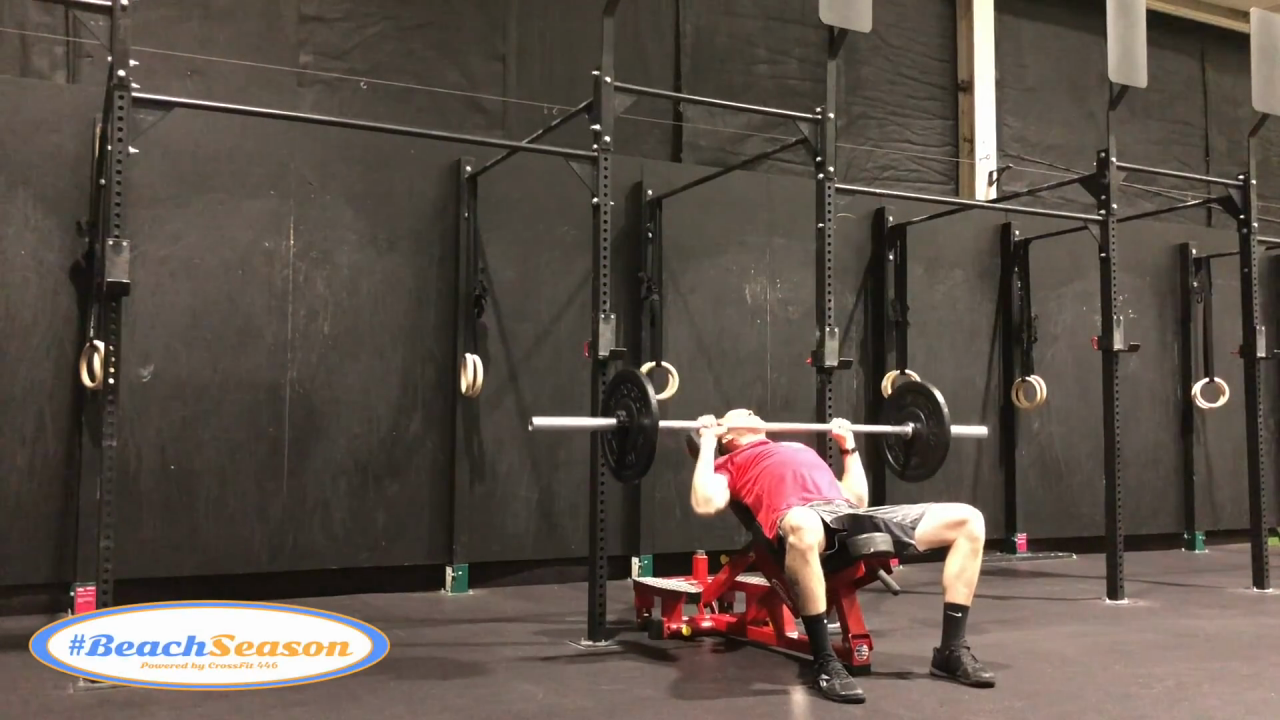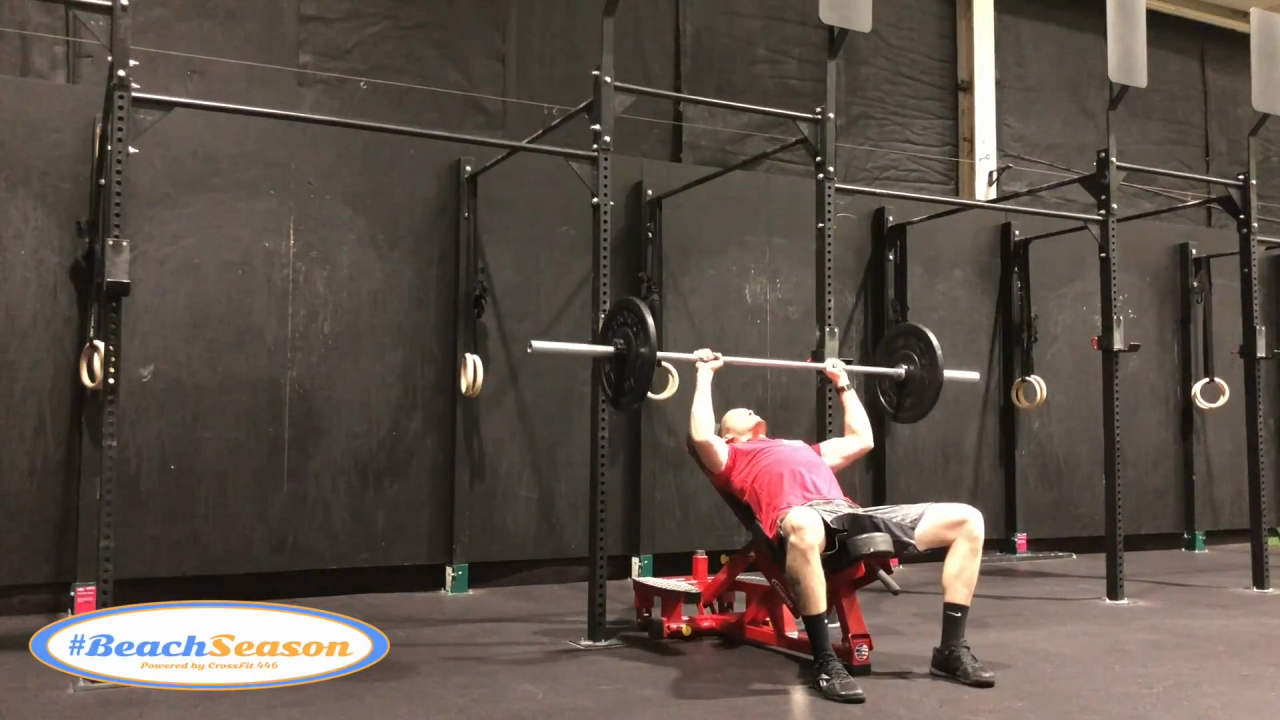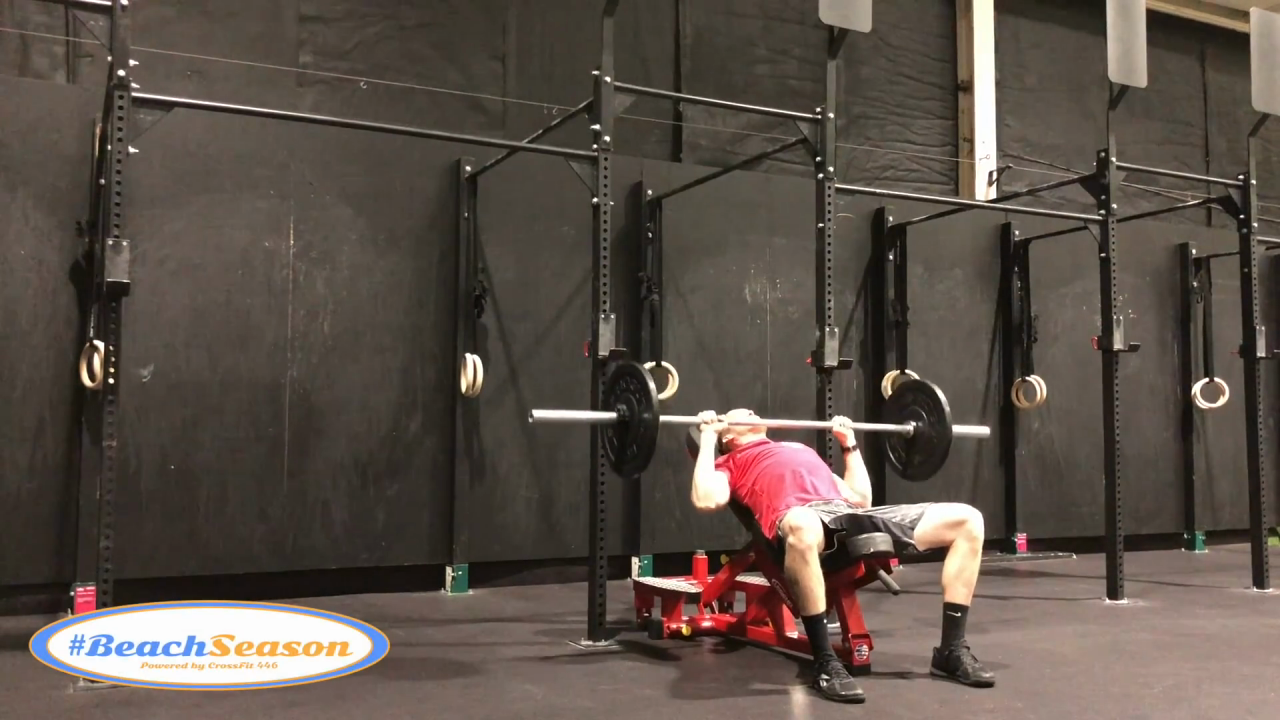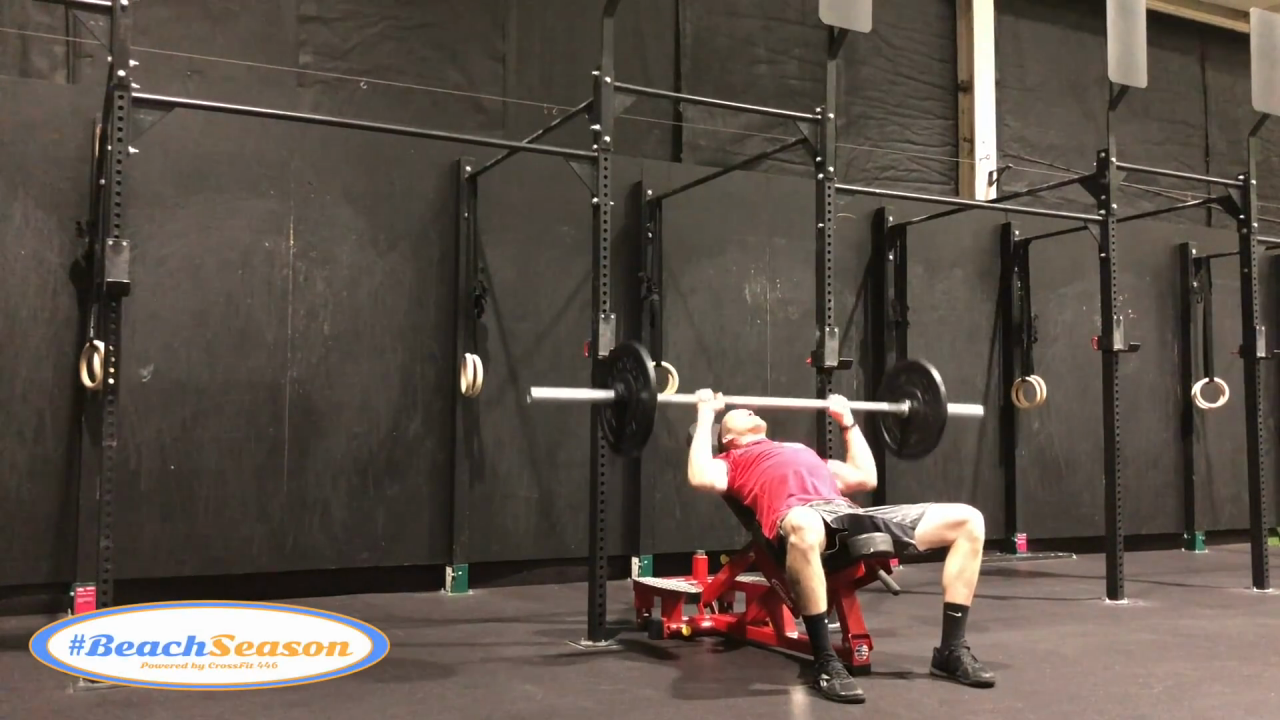
dt=0.5s
person 1, frame 1
left shoulder: (802, 450)
right shoulder: (731, 463)
right elbow: (705, 505)
left wrist: (848, 445)
right wrist: (708, 443)
left hip: (851, 515)
right hip: (802, 518)
left knee: (968, 521)
right knee: (803, 527)
left ankle: (952, 651)
right ankle: (825, 662)
person 1, frame 2
left shoulder: (802, 450)
right shoulder: (731, 458)
left elbow: (862, 440)
right elbow: (702, 437)
left wrist: (842, 383)
right wrist: (705, 375)
left hip: (853, 515)
right hip: (802, 520)
left knee: (968, 521)
right knee: (805, 528)
left ankle: (952, 651)
right ankle: (825, 662)
person 1, frame 3
left shoulder: (802, 450)
right shoulder: (732, 463)
right elbow: (705, 499)
left wrist: (849, 443)
right wrist: (708, 437)
left hip: (851, 517)
right hip: (802, 519)
left knee: (967, 520)
right knee: (803, 526)
left ankle: (952, 651)
right ankle: (825, 663)
person 1, frame 4
left shoulder: (803, 452)
right shoulder: (732, 465)
left elbow: (866, 478)
right elbow: (701, 476)
left wrist: (847, 421)
right wrist: (706, 415)
left hip: (849, 515)
right hip: (800, 518)
left knee: (967, 520)
right knee: (805, 526)
left ankle: (952, 652)
right ankle: (826, 663)
